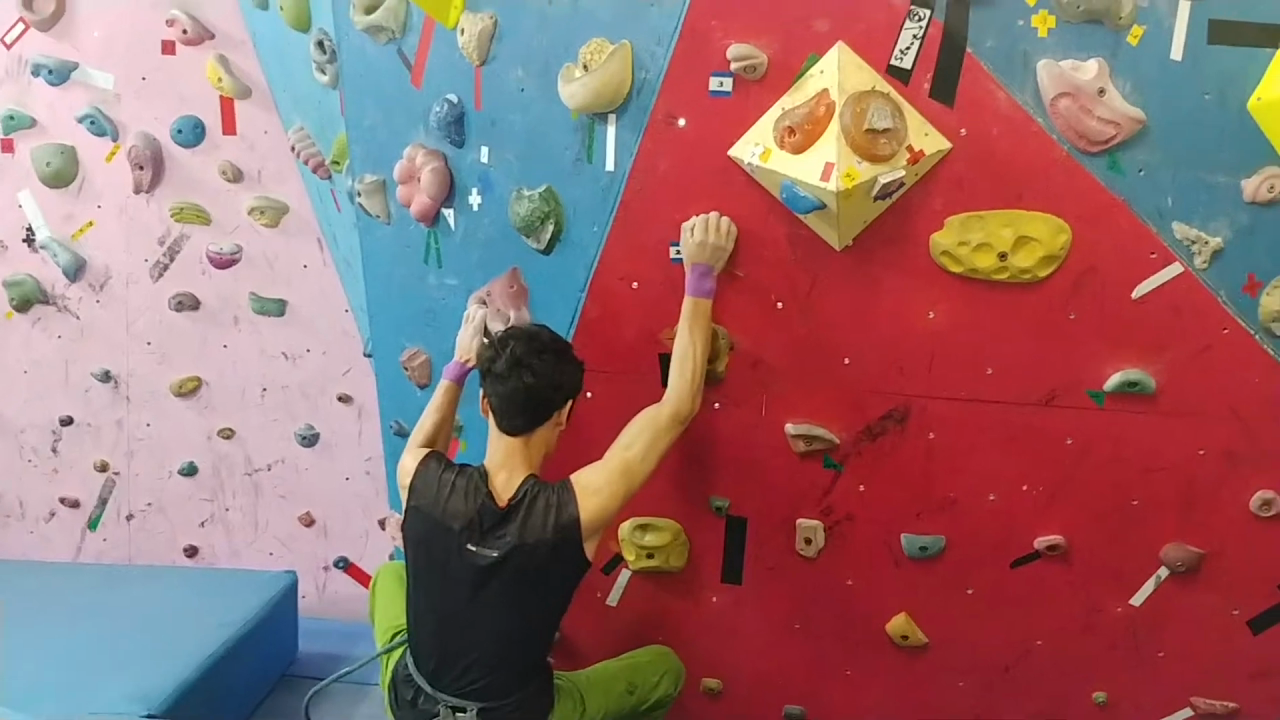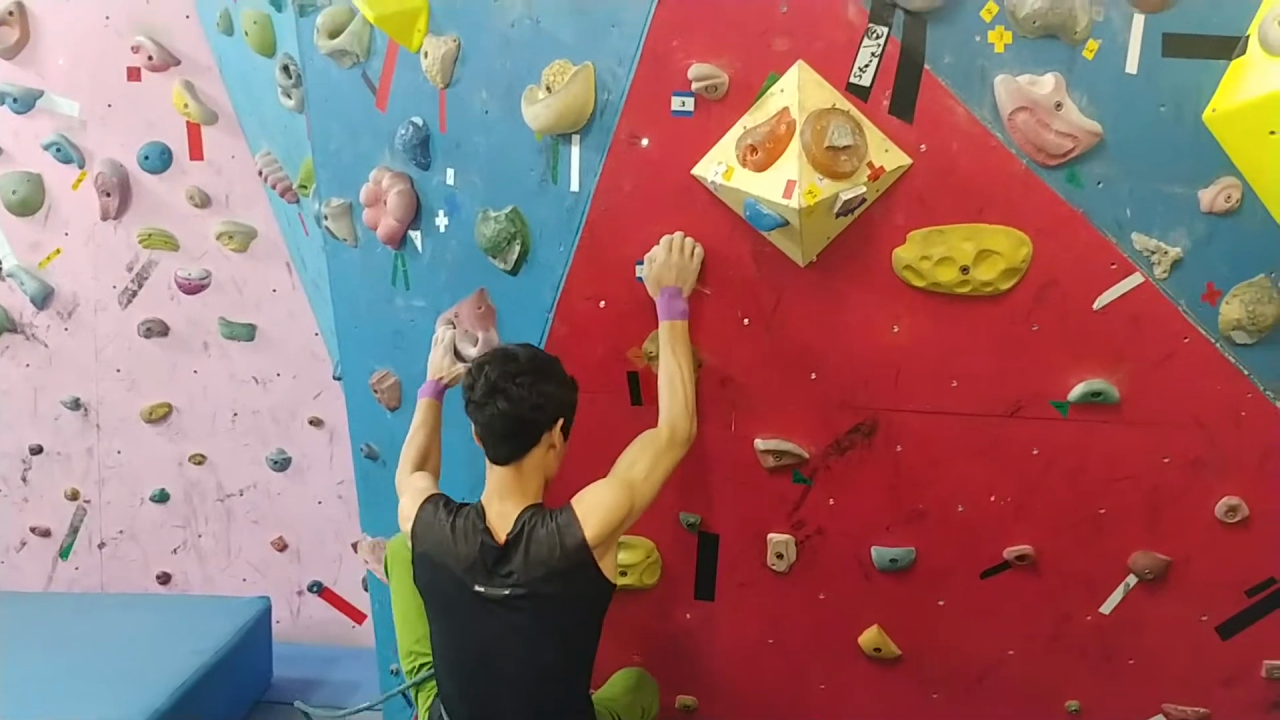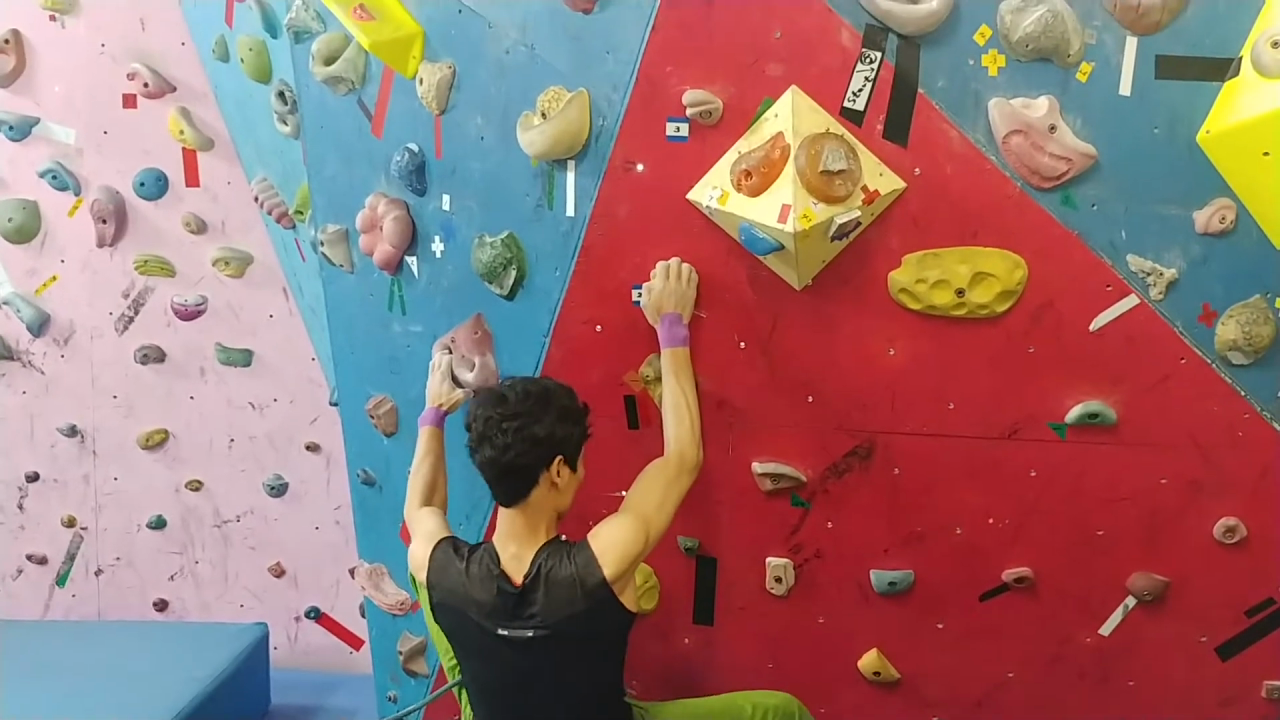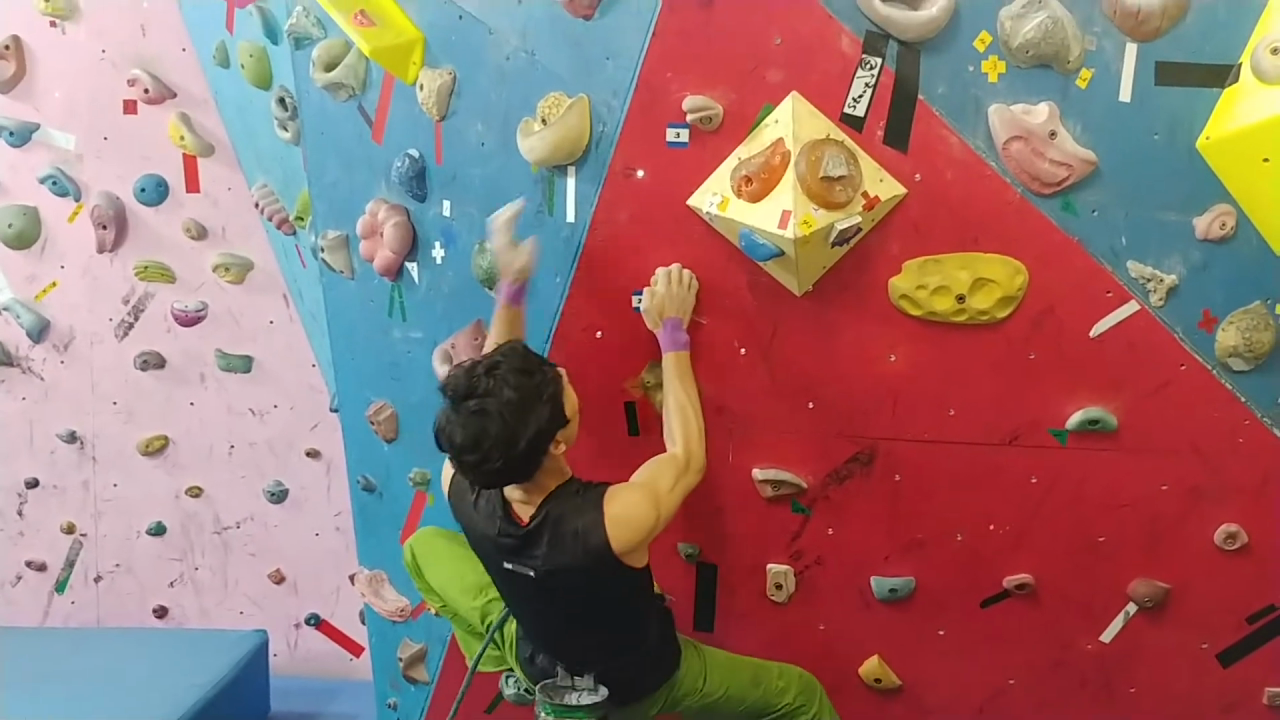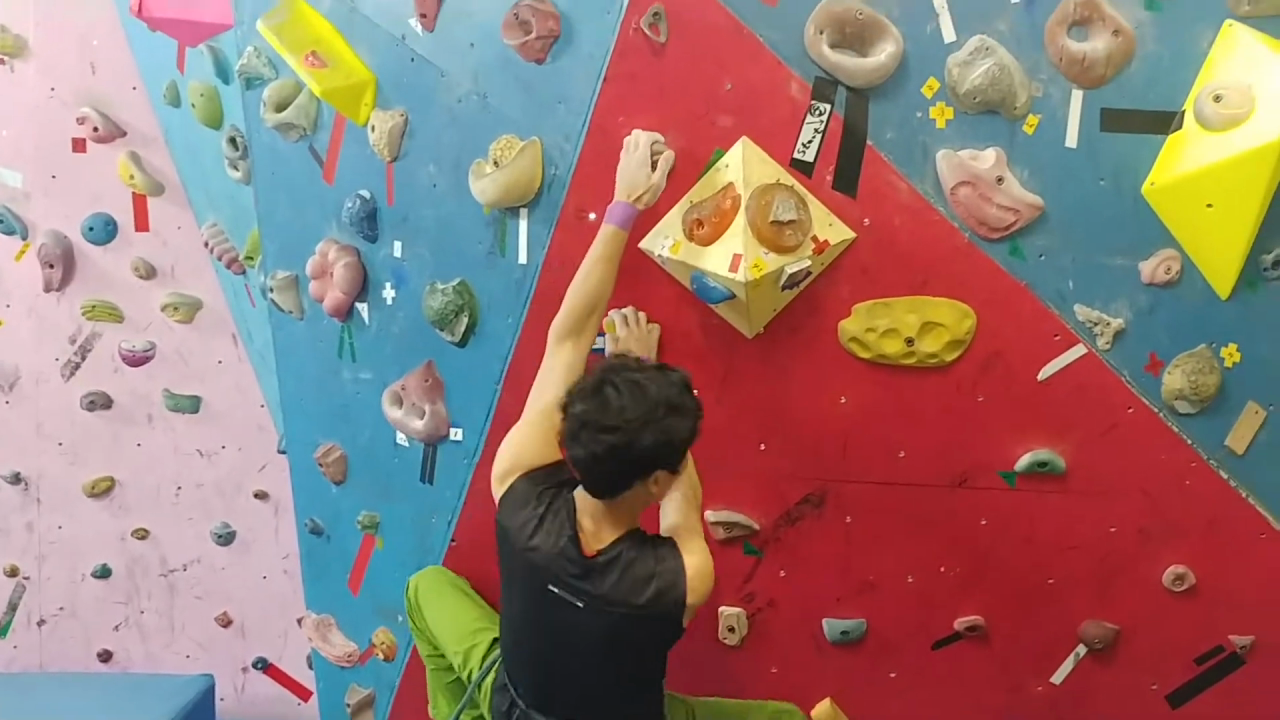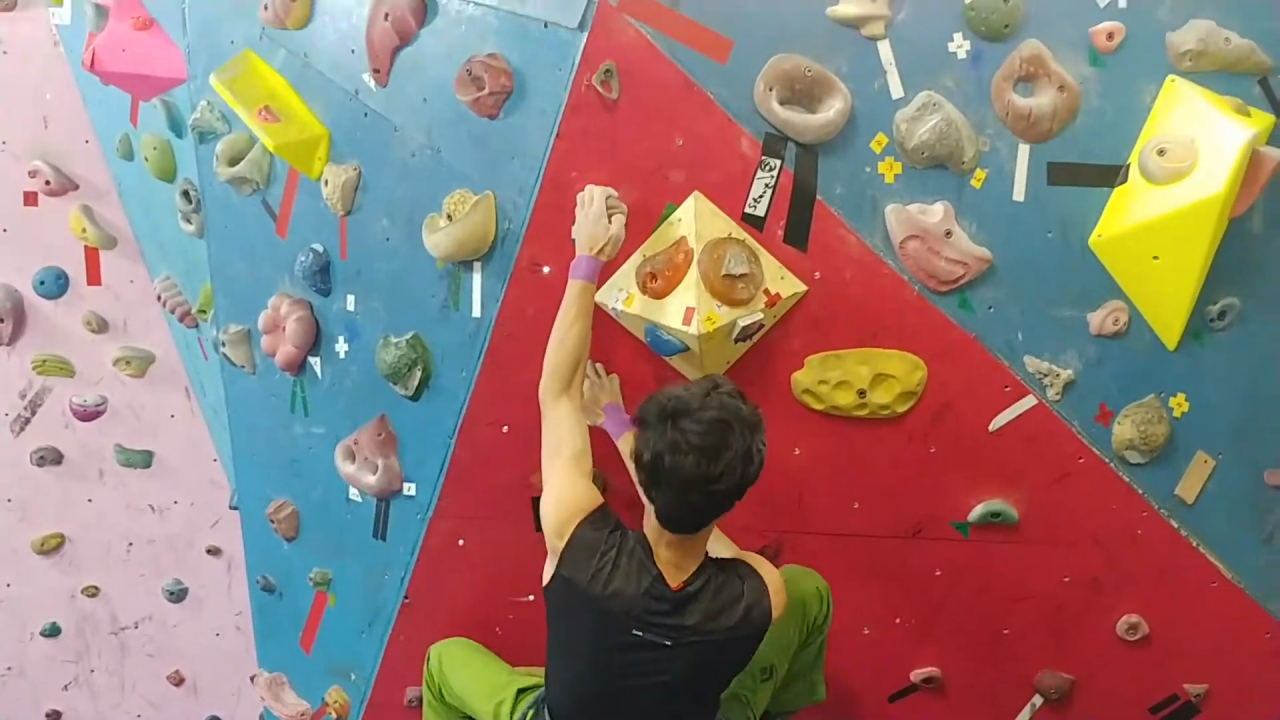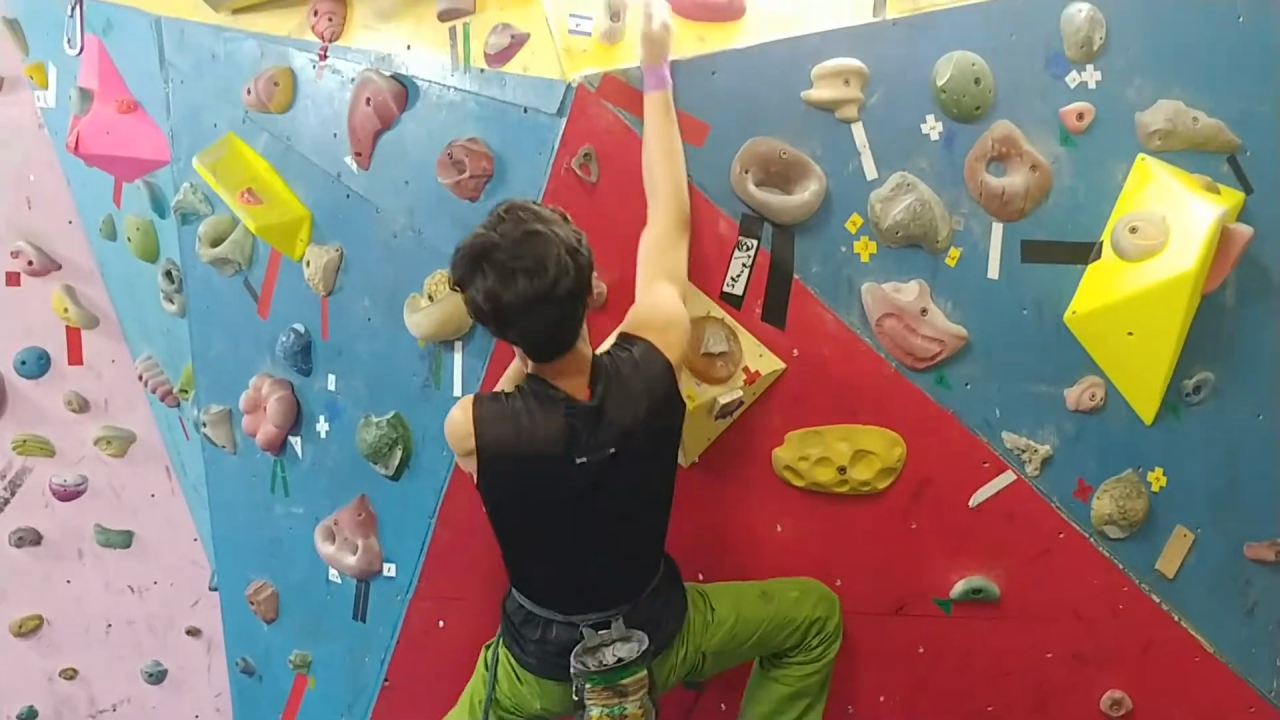
dt=0.7s
person 1, frame 1
left shoulder: (424, 483)
right shoulder: (576, 510)
right elbow: (678, 406)
left wrist: (459, 366)
right wrist: (700, 277)
right knee: (665, 670)
person 1, frame 2
left shoulder: (428, 528)
right shoulder: (583, 532)
left elbow: (413, 474)
right elbow: (678, 430)
left wrist: (435, 386)
right wrist: (672, 301)
person 1, frame 3
left shoulder: (436, 567)
right shoulder: (601, 565)
left elbow: (420, 510)
right elbow: (683, 458)
left wrist: (434, 413)
right wrist: (671, 328)
person 1, frame 4
left shoulder: (467, 488)
right shoulder: (613, 520)
left elbow: (493, 378)
right elbow: (688, 459)
left wrist: (509, 288)
right wrist: (673, 333)
left hip: (541, 669)
left knee: (425, 550)
person 1, frame 5
left shoulder: (518, 485)
right shoulder: (683, 575)
left elbow: (566, 337)
right elbow: (684, 499)
left wrist: (625, 205)
right wrist: (646, 368)
left knee: (428, 589)
person 1, frame 6
left shoulder: (576, 539)
right shoulder: (761, 593)
left elbow: (557, 394)
right elbow: (694, 515)
left wrist: (587, 259)
right wrist: (619, 421)
left knee: (444, 660)
right knee: (807, 591)
person 1, frame 7
left shoulder: (471, 428)
right shoulder: (652, 367)
right elbow: (671, 210)
left wrist: (524, 343)
right wrist: (655, 71)
right hip: (657, 641)
right knee: (815, 613)
